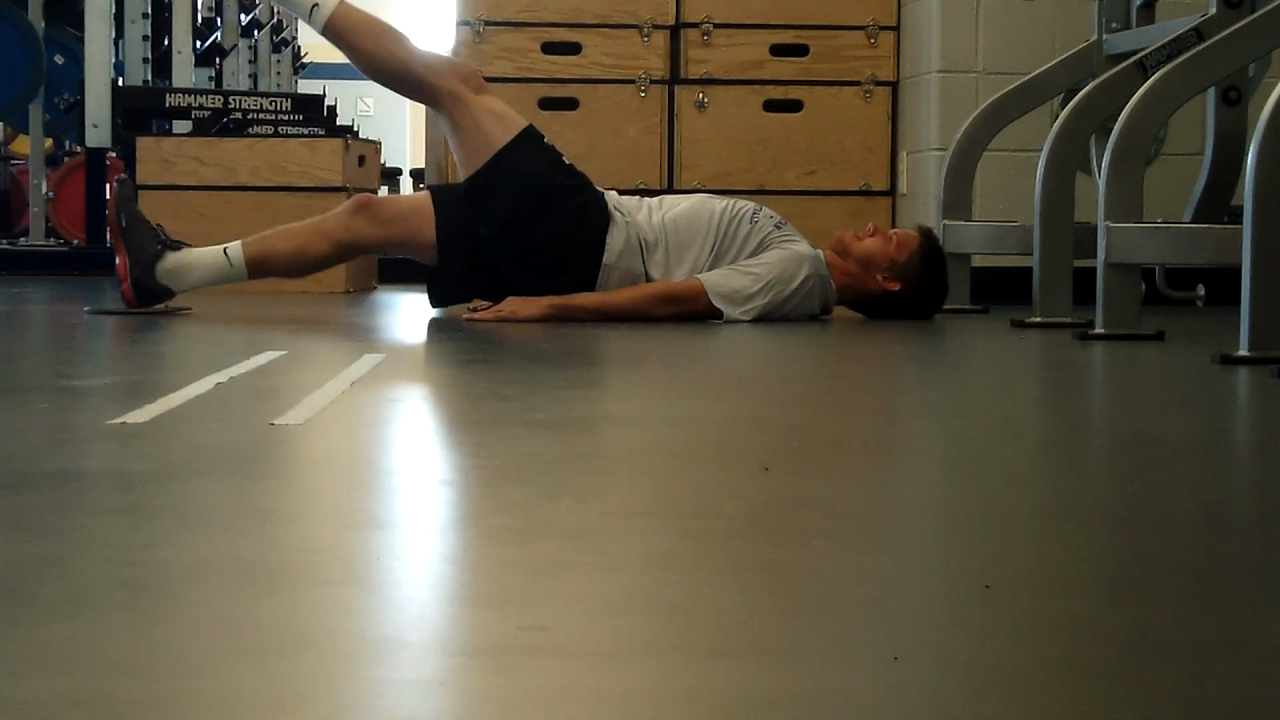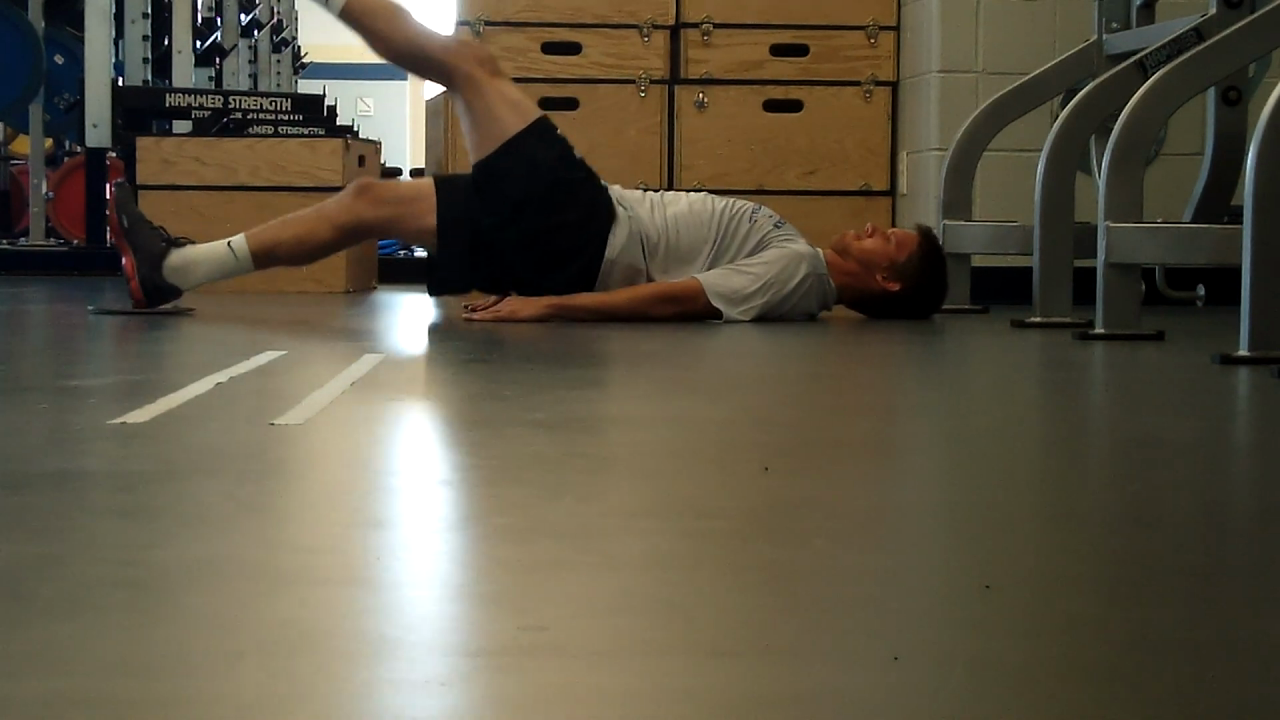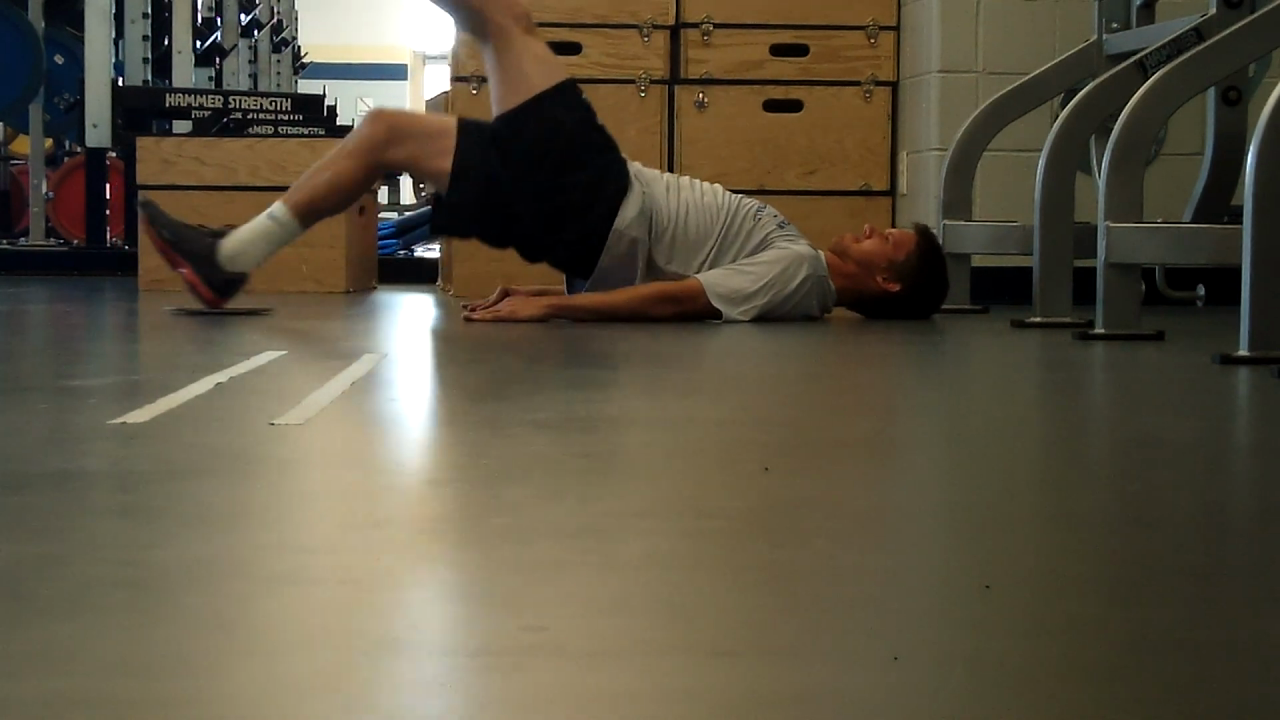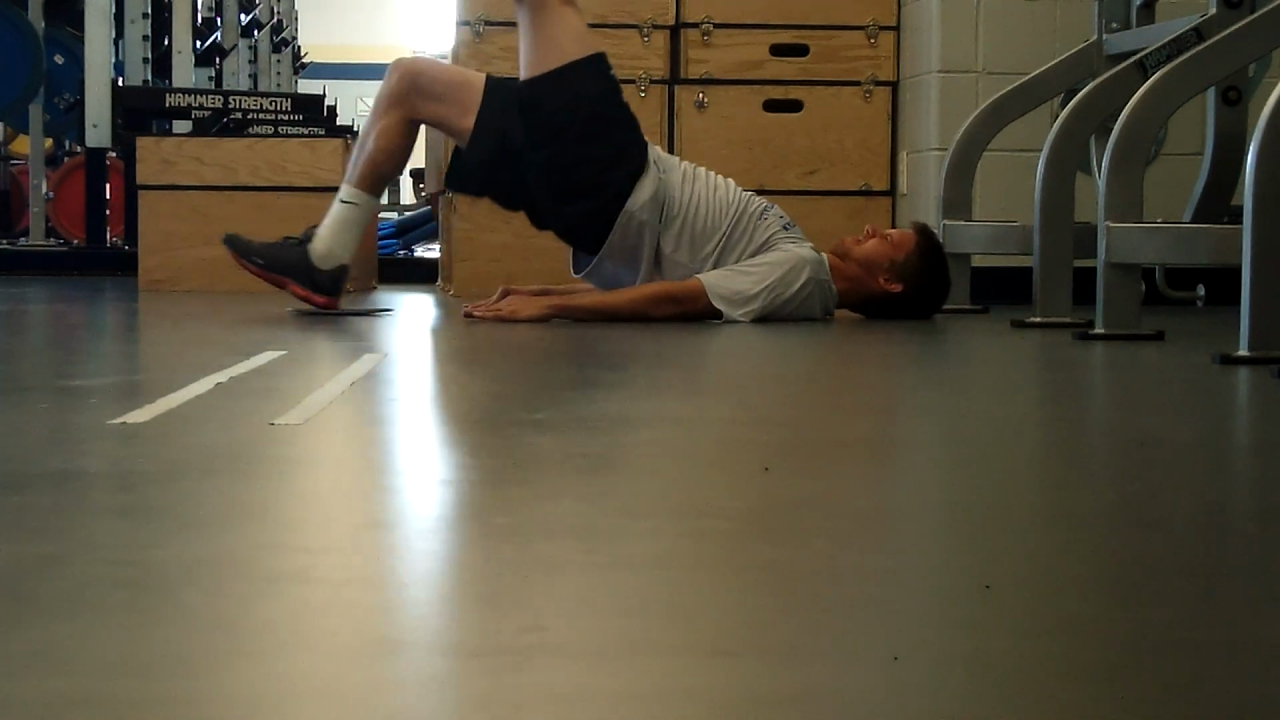
dt=0.2s
person 1, frame 1
left shoulder: (799, 272)
right shoulder: (795, 265)
left elbow: (676, 299)
left wrist: (549, 306)
left hip: (583, 247)
right hip: (590, 232)
left knee: (456, 83)
right knee: (366, 217)
right ankle: (167, 272)
person 1, frame 2
left shoulder: (799, 272)
right shoulder: (794, 265)
left elbow: (674, 299)
left wrist: (547, 306)
left hip: (585, 241)
right hip: (590, 228)
right knee: (369, 201)
right ankle: (173, 270)
person 1, frame 3
left shoulder: (798, 274)
right shoulder: (796, 265)
left elbow: (675, 300)
left wrist: (548, 307)
right wrist: (556, 286)
left hip: (600, 212)
right hip: (604, 213)
right knee: (385, 130)
right ankle: (230, 259)
person 1, frame 4
left shoulder: (799, 274)
right shoulder: (805, 268)
left elbow: (679, 301)
left wrist: (552, 307)
right wrist: (550, 290)
right hip: (617, 192)
right knee: (411, 82)
right ankle: (323, 258)
